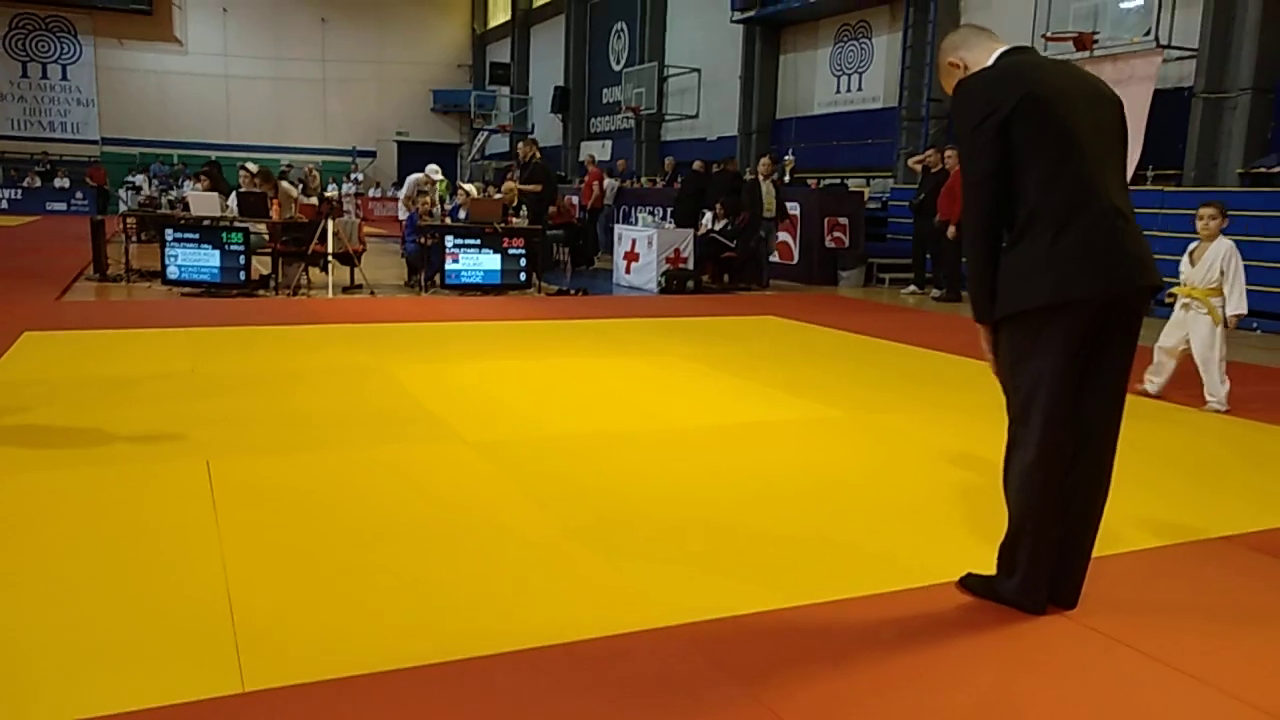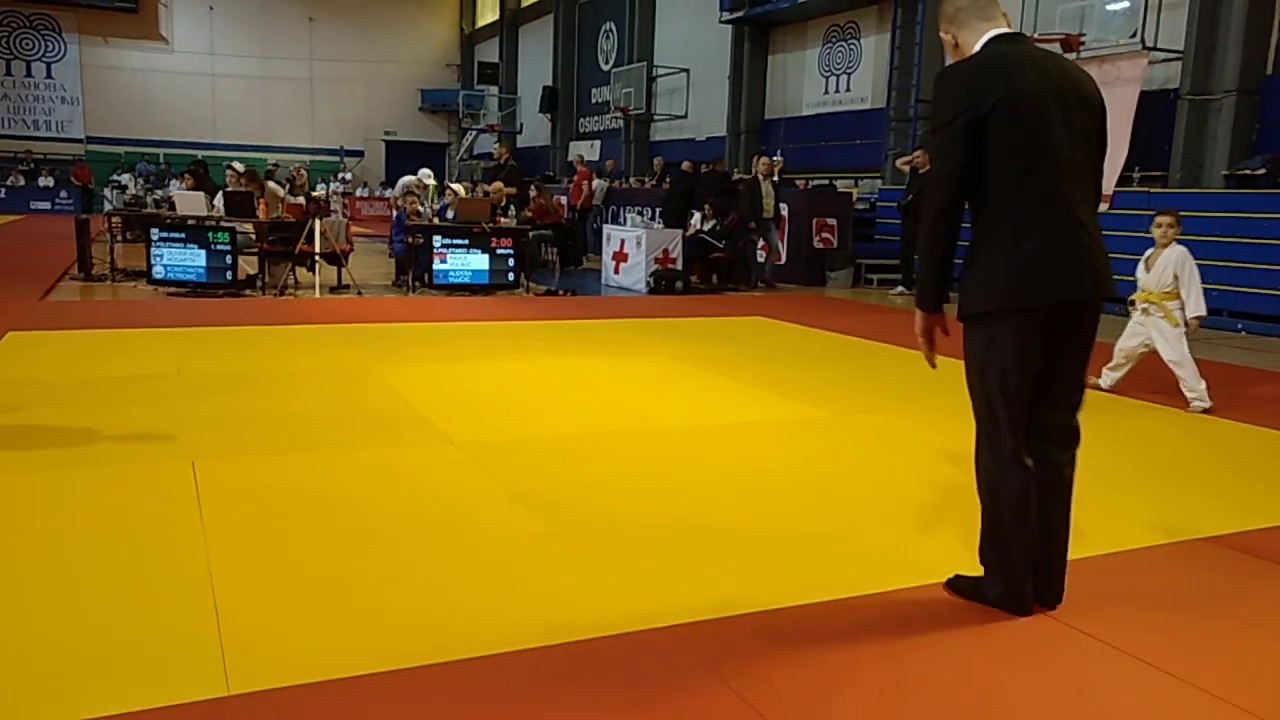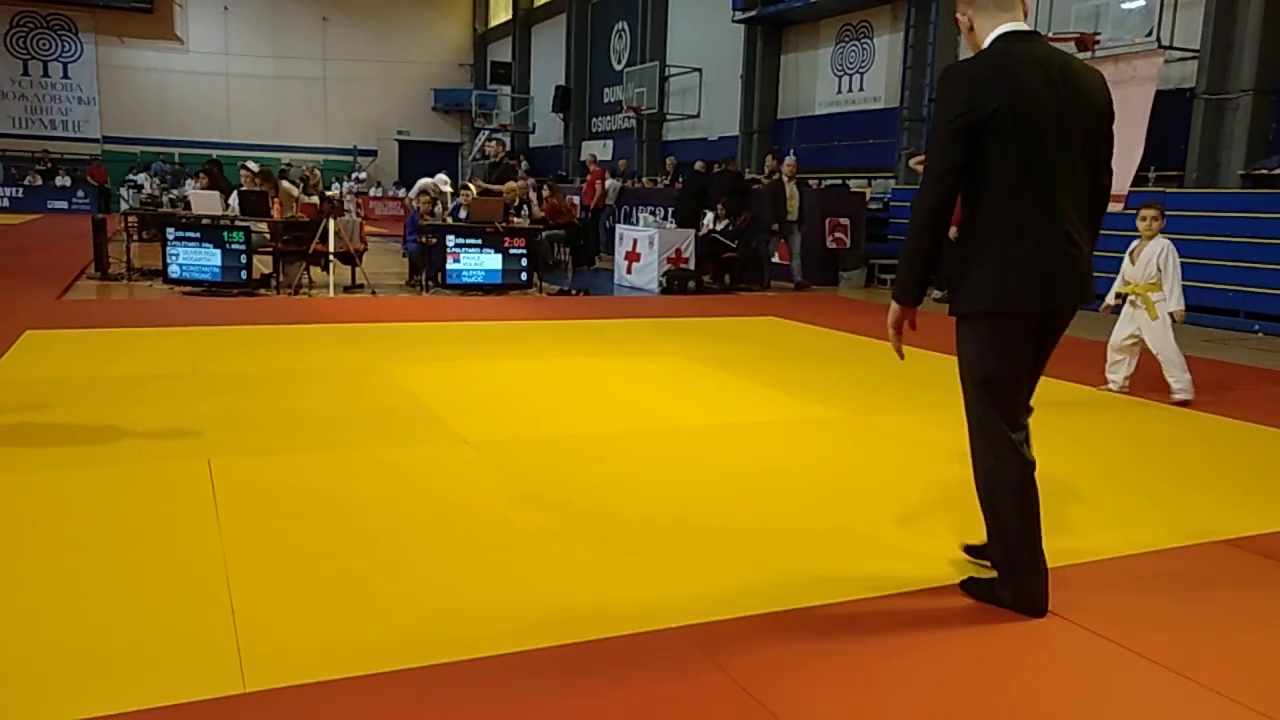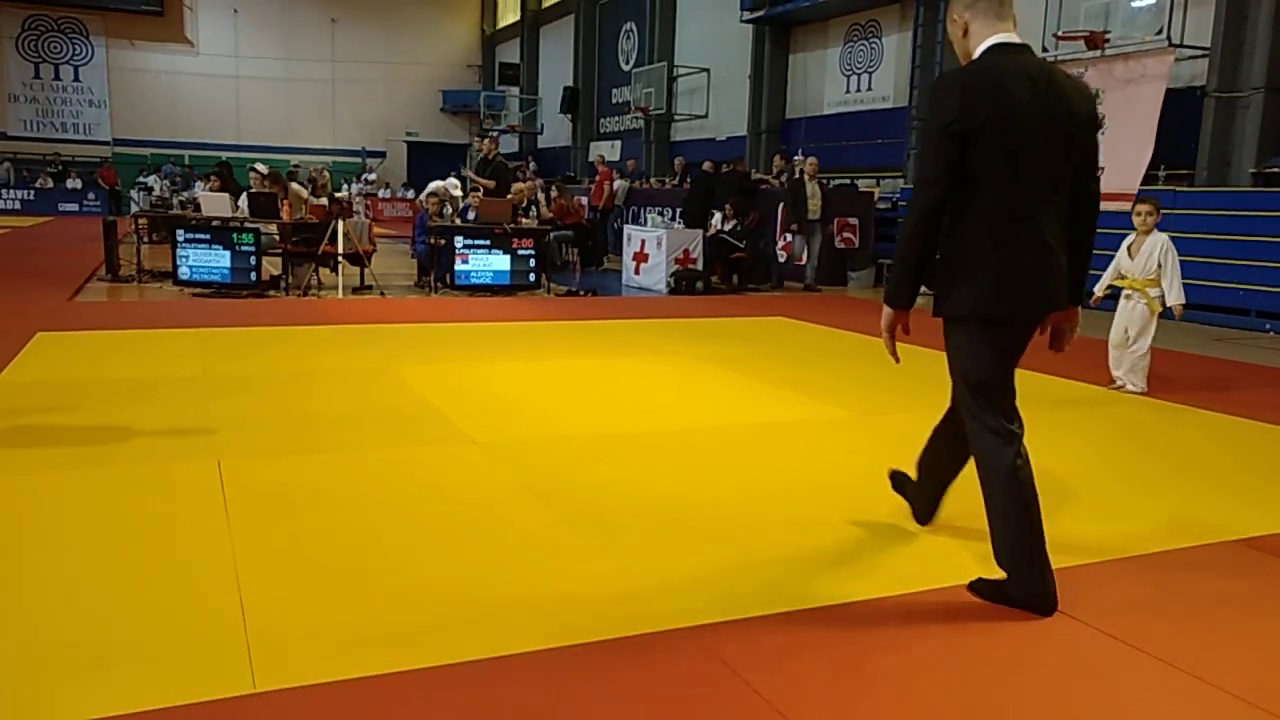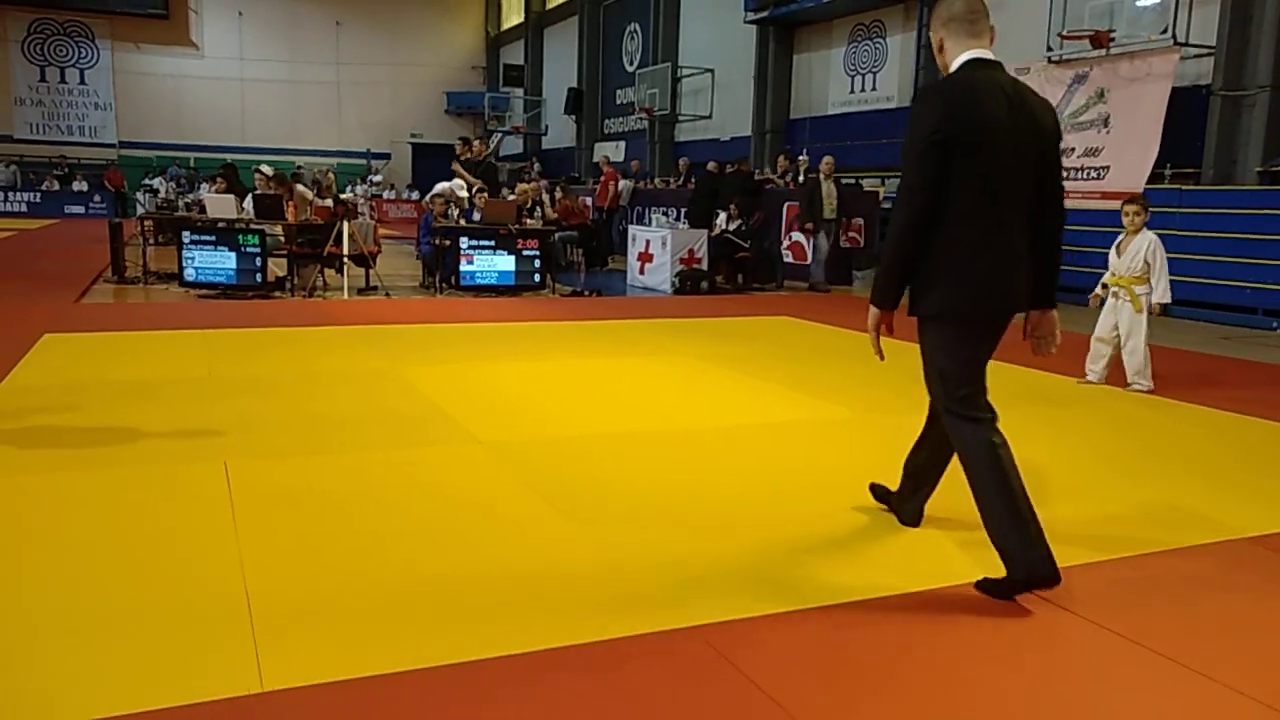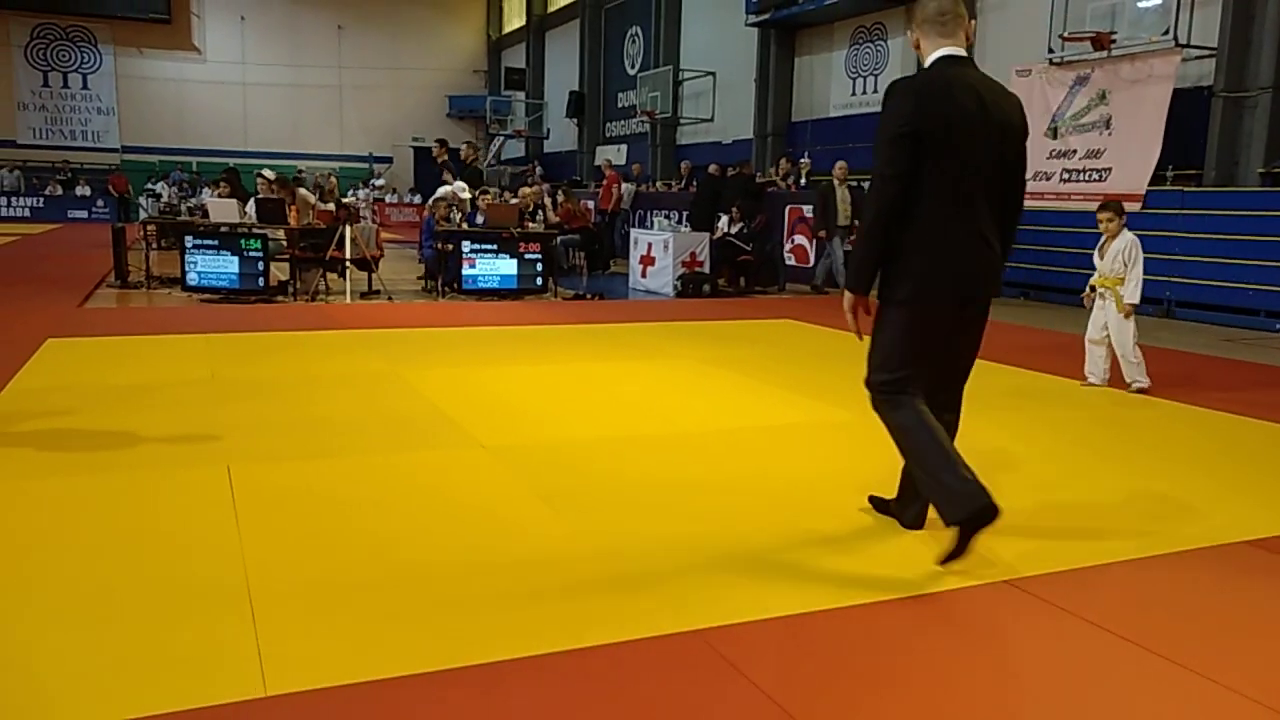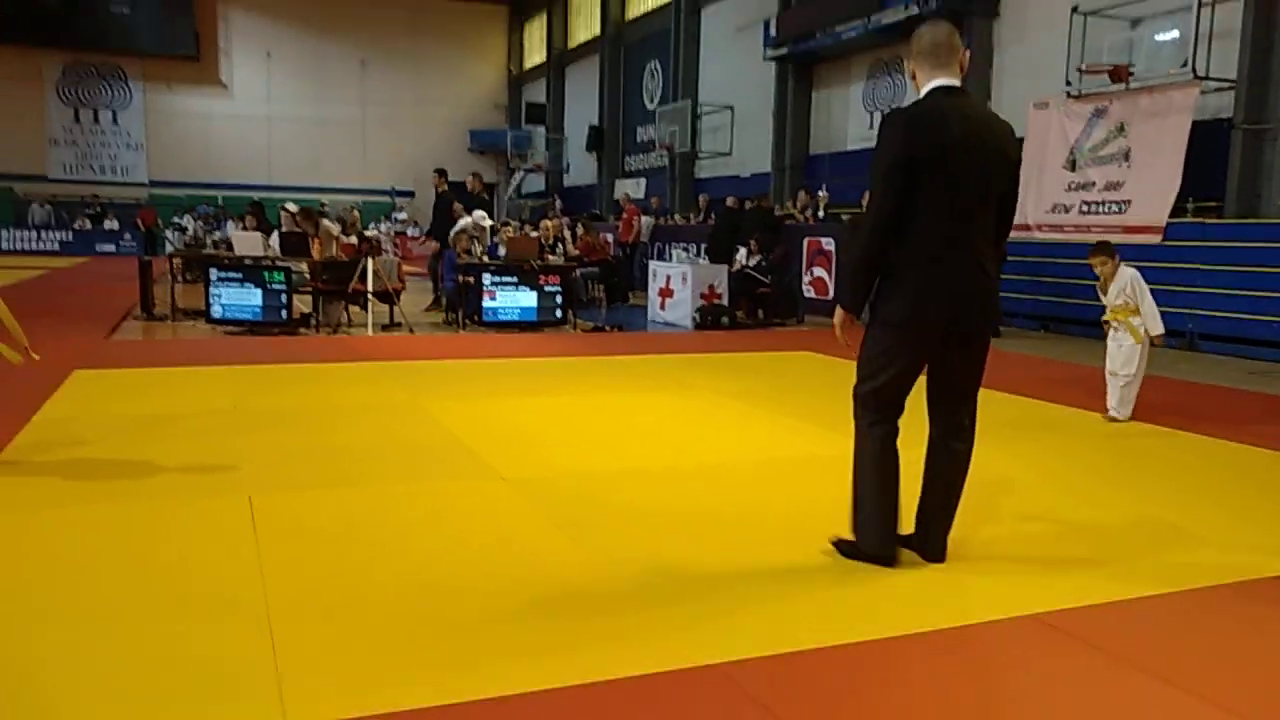
dt=0.2s
person 1, frame 1
left shoulder: (981, 92)
right shoulder: (1090, 84)
left elbow: (983, 208)
right elbow: (1106, 188)
left wrist: (986, 312)
left hip: (1051, 280)
right hip: (1124, 273)
left knee: (1038, 434)
right knee: (1091, 432)
left ankle: (1024, 579)
right ankle: (1062, 579)
person 1, frame 2
left shoulder: (964, 80)
right shoulder: (1077, 77)
left elbow: (945, 197)
right elbow: (1089, 184)
left wrist: (928, 299)
left hip: (1011, 281)
right hip: (1081, 274)
left knee: (1005, 433)
right knee: (1053, 427)
left ankle: (1008, 580)
right ankle: (1044, 577)
person 1, frame 3
left shoulder: (969, 79)
right shoulder: (1087, 79)
left elbow: (937, 195)
right elbow: (1098, 189)
left wrist: (907, 291)
left hip: (997, 279)
right hip: (1065, 275)
left knee: (997, 426)
right knee: (1009, 412)
left ankle: (1021, 580)
right ankle: (1010, 542)
person 1, frame 4
left shoulder: (960, 88)
right shoulder: (1073, 92)
left elbow: (929, 202)
right elbow: (1085, 203)
left wrist: (898, 295)
right wrist: (1069, 294)
left hip: (979, 284)
right hip: (1040, 282)
left knee: (994, 422)
right knee: (979, 398)
left ankle: (1029, 579)
right ankle: (926, 490)
person 1, frame 5
left shoulder: (939, 100)
right shoulder: (1037, 108)
left elbow: (912, 209)
right elbow: (1049, 215)
left wrist: (883, 296)
right wrist: (1042, 300)
left hip: (951, 286)
right hip: (1005, 284)
left knee: (967, 413)
right knee: (954, 393)
left ankle: (1028, 557)
right ankle: (909, 497)
person 1, frame 6
left shoulder: (910, 95)
right shoulder: (1007, 104)
left elbow: (885, 198)
right elbow: (1011, 202)
left wrist: (858, 281)
left hip: (920, 274)
right hip: (976, 275)
left knee: (892, 387)
right knee: (941, 392)
left ankle: (964, 499)
right ankle: (912, 502)
person 1, frame 7
left shoulder: (905, 125)
right shoulder: (1000, 132)
left elbow: (880, 221)
right elbow: (1001, 223)
left wrist: (849, 298)
left hip: (911, 297)
right hip: (976, 299)
left knee: (876, 406)
right knee: (954, 420)
left ankle: (875, 536)
right ankle: (932, 536)
person 2, frame 1
left shoulder: (1227, 248)
right shoulder: (1193, 247)
left elbow: (1235, 282)
left wrist: (1234, 312)
right wrist: (1178, 300)
left hip: (1208, 310)
right hip: (1185, 307)
left knee: (1209, 357)
right knee: (1166, 346)
left ankle: (1217, 400)
right ankle: (1153, 385)
person 2, frame 2
left shoulder: (1180, 254)
right shoulder: (1148, 254)
left elbow: (1191, 285)
left wrist: (1193, 314)
right wrist: (1136, 307)
left hip: (1167, 315)
right hip: (1144, 313)
left knee: (1177, 357)
right knee: (1125, 348)
left ankle: (1199, 398)
right ankle: (1106, 380)
person 2, frame 3
left shoulder: (1164, 246)
right shoulder: (1133, 246)
left elbow: (1172, 278)
right elbow: (1123, 276)
left wrist: (1176, 306)
right wrist: (1110, 299)
left hip: (1154, 305)
right hip: (1132, 304)
left knee: (1165, 348)
right knee: (1118, 343)
left ankle: (1182, 389)
right ankle: (1117, 382)
person 2, frame 4
left shoulder: (1162, 242)
right shoulder: (1128, 240)
left elbow: (1171, 273)
right elbow: (1115, 267)
left wrist: (1176, 301)
right wrist: (1100, 290)
left hip: (1147, 300)
right hip: (1127, 297)
left knee: (1138, 344)
right knee: (1117, 340)
left ankle: (1135, 384)
right ankle: (1122, 378)
person 2, frame 5
left shoulder: (1151, 240)
right shoulder: (1120, 239)
left elbow: (1160, 272)
left wrist: (1158, 299)
right wrist: (1100, 290)
left hip: (1135, 298)
right hip: (1115, 296)
left knee: (1134, 342)
right knee: (1101, 335)
left ankle: (1141, 382)
right ankle: (1095, 374)
person 2, frame 6
left shoulder: (1130, 241)
right shoulder: (1104, 240)
left elbow: (1135, 273)
left wrist: (1130, 300)
right wrist: (1090, 290)
left hip: (1120, 297)
right hip: (1102, 296)
left knee: (1124, 341)
right knee: (1094, 337)
left ankle: (1139, 380)
right ankle: (1096, 376)
person 2, frame 7
left shoulder: (1131, 276)
right shoulder: (1104, 279)
left elbow: (1147, 304)
left wrist: (1156, 330)
right wrist: (1108, 323)
left hip: (1134, 329)
right hip: (1116, 328)
left knee: (1127, 371)
right knee: (1113, 370)
left ankle: (1120, 411)
right ankle: (1116, 409)
